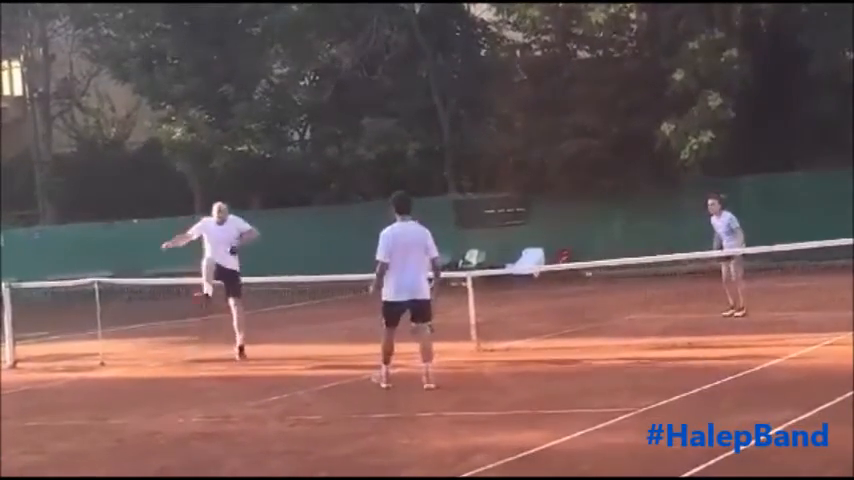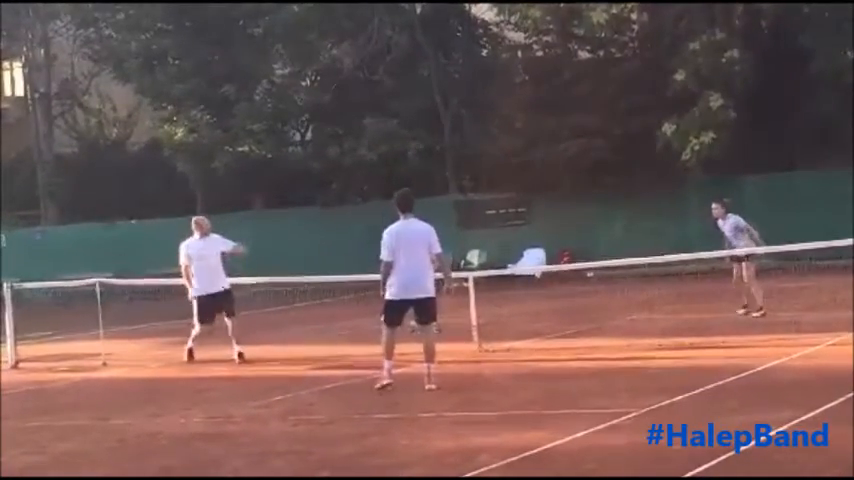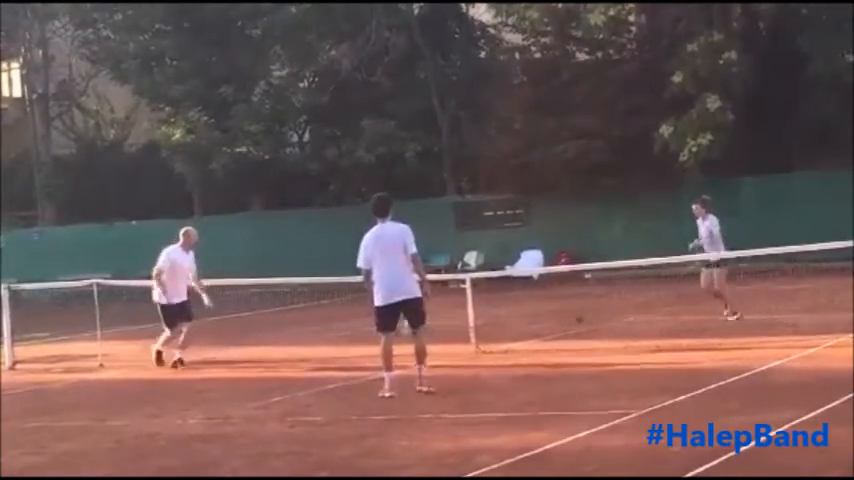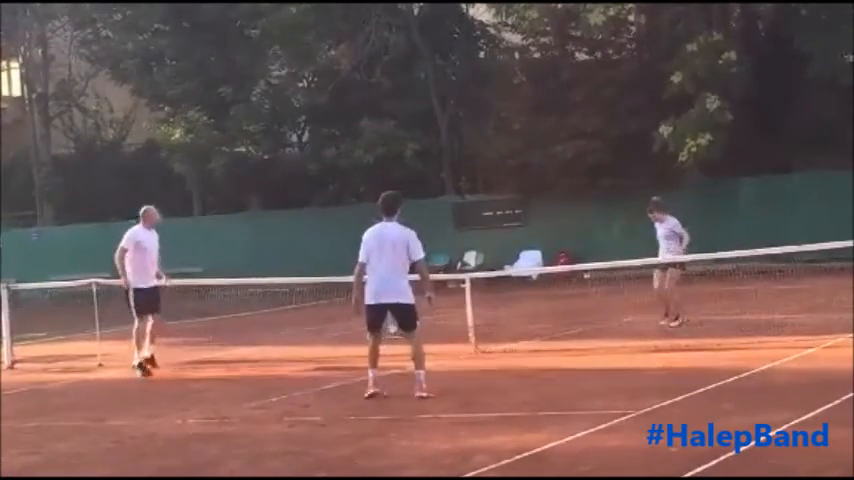
dt=0.5s
person 1, frame 1
left shoulder: (388, 233)
right shoulder: (423, 232)
left elbow: (383, 264)
right elbow: (435, 262)
left wrist: (376, 284)
right wrist: (436, 281)
left hip: (394, 292)
right hip: (420, 291)
left knee: (389, 332)
right knee: (423, 331)
left ankle: (384, 376)
right ankle: (428, 377)
person 1, frame 2
left shoulder: (390, 232)
right shoulder: (427, 229)
left elbow: (387, 264)
right elbow: (439, 257)
left wrist: (383, 285)
right wrist: (448, 280)
left hip: (397, 291)
right hip: (424, 290)
left knee: (388, 330)
right knee: (427, 331)
left ankle: (386, 373)
right ankle: (429, 377)
person 1, frame 3
left shoulder: (368, 238)
right shoulder: (403, 230)
left elbow: (366, 272)
right elbow: (414, 258)
left wrist: (373, 289)
right wrist: (424, 281)
left hip: (383, 295)
right hip: (409, 292)
left knee: (386, 337)
right knee: (418, 333)
left ankle: (388, 385)
right ankle: (421, 380)
person 1, frame 4
left shoulder: (370, 234)
right shoulder: (407, 234)
left elbow: (361, 266)
right elbow: (420, 264)
left wrist: (356, 293)
right wrist: (428, 289)
left hip: (373, 295)
right hip: (400, 295)
left knee: (375, 339)
right knee: (413, 338)
left ankle: (372, 383)
right ankle: (421, 385)
person 2, frame 1
left shoulder: (234, 221)
right shoulder: (205, 223)
left elbow: (254, 233)
right elbow: (186, 237)
left wrist: (241, 241)
right wrist: (171, 243)
left hip: (231, 268)
right hip: (213, 265)
left knee: (236, 304)
right knee: (209, 261)
left ankle: (240, 343)
right ankle: (207, 293)
person 2, frame 2
left shoulder: (215, 239)
right shoulder: (186, 246)
left elbow: (234, 247)
right elbow: (185, 269)
left wrist: (240, 249)
right wrist: (191, 289)
left hip: (222, 288)
right hip: (201, 291)
left knee: (230, 320)
right knee: (203, 326)
left ankle: (237, 350)
right ankle: (190, 345)
person 2, frame 3
left shoulder: (190, 254)
right shoulder: (169, 253)
left elbow: (193, 278)
right elbow: (156, 274)
left wrist: (204, 294)
right wrist: (165, 293)
left hip: (181, 298)
right hip: (165, 299)
left knee: (186, 328)
right knee: (173, 332)
left ankle: (178, 357)
right ankle: (158, 348)
person 2, frame 4
left shoulder: (154, 234)
right shoulder: (134, 233)
right elbow: (119, 255)
left wrist: (160, 273)
right wrist: (124, 276)
left hip: (151, 284)
right hip: (136, 285)
left knee: (154, 318)
right knee: (141, 321)
left ankle: (148, 355)
right ankle: (138, 361)
person 3, frame 1
left shoulder: (729, 217)
right shoulder: (713, 220)
left elbow: (740, 233)
left wrist: (738, 250)
right wrist: (715, 250)
right hip: (725, 251)
left knee: (736, 279)
right knee: (726, 280)
left ankle: (742, 307)
right ankle: (733, 306)
person 3, frame 2
left shoulder: (734, 219)
right shoulder: (719, 223)
left elbow: (750, 230)
left wrist: (758, 243)
left knee: (749, 280)
right knee: (737, 280)
left ankle: (761, 308)
right ankle: (746, 305)
person 3, frame 3
left shoulder: (712, 221)
right shoulder: (699, 221)
left elbow: (717, 239)
left wrist: (700, 242)
right wrist: (695, 244)
left knee: (719, 287)
right knee: (705, 286)
left ankle: (734, 312)
right ankle: (727, 304)
person 3, frame 4
left shoulder: (673, 222)
right shoulder: (657, 224)
left elbow: (686, 236)
left wrist: (681, 249)
right hip: (662, 259)
left knee: (669, 289)
right knee: (657, 288)
left ankle: (679, 316)
right ankle: (668, 313)
